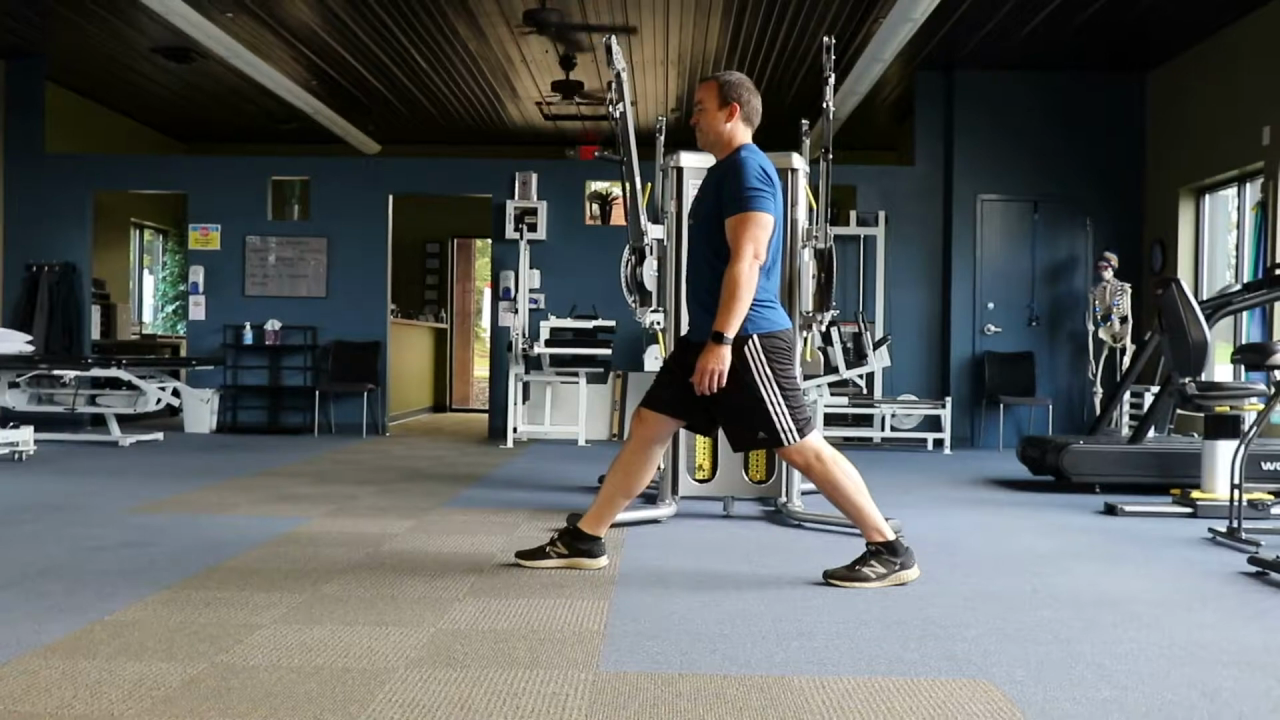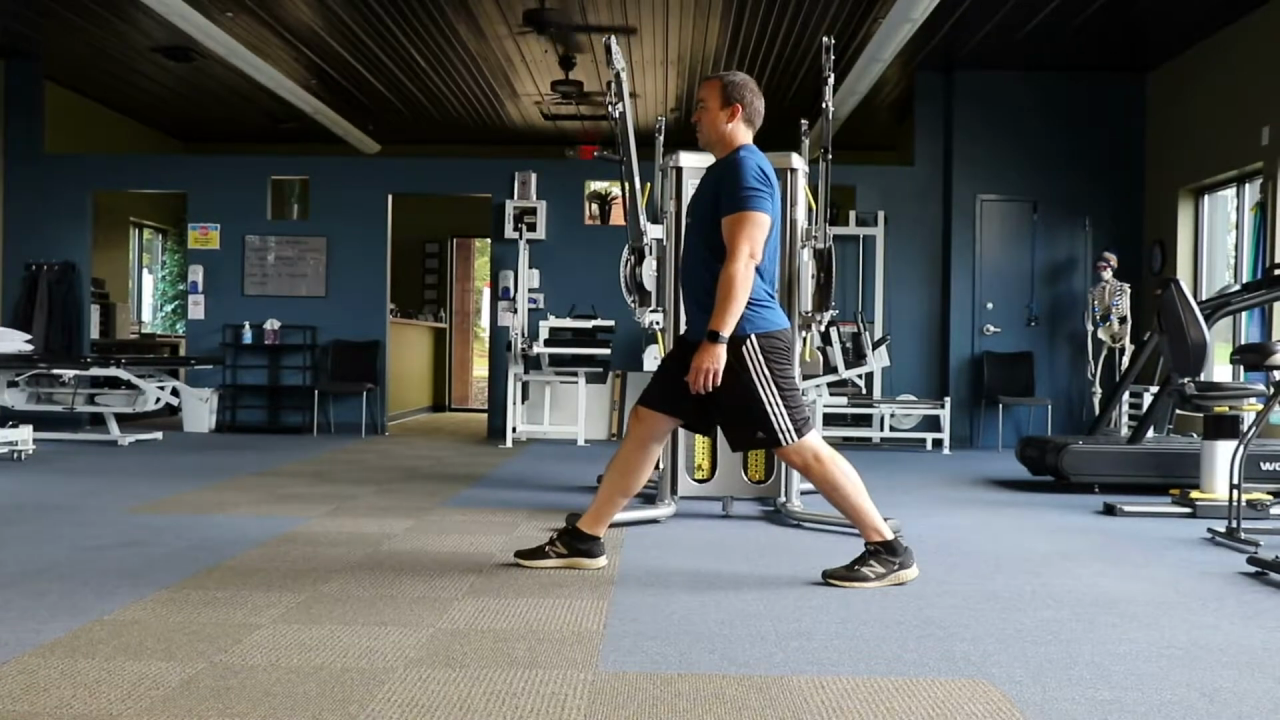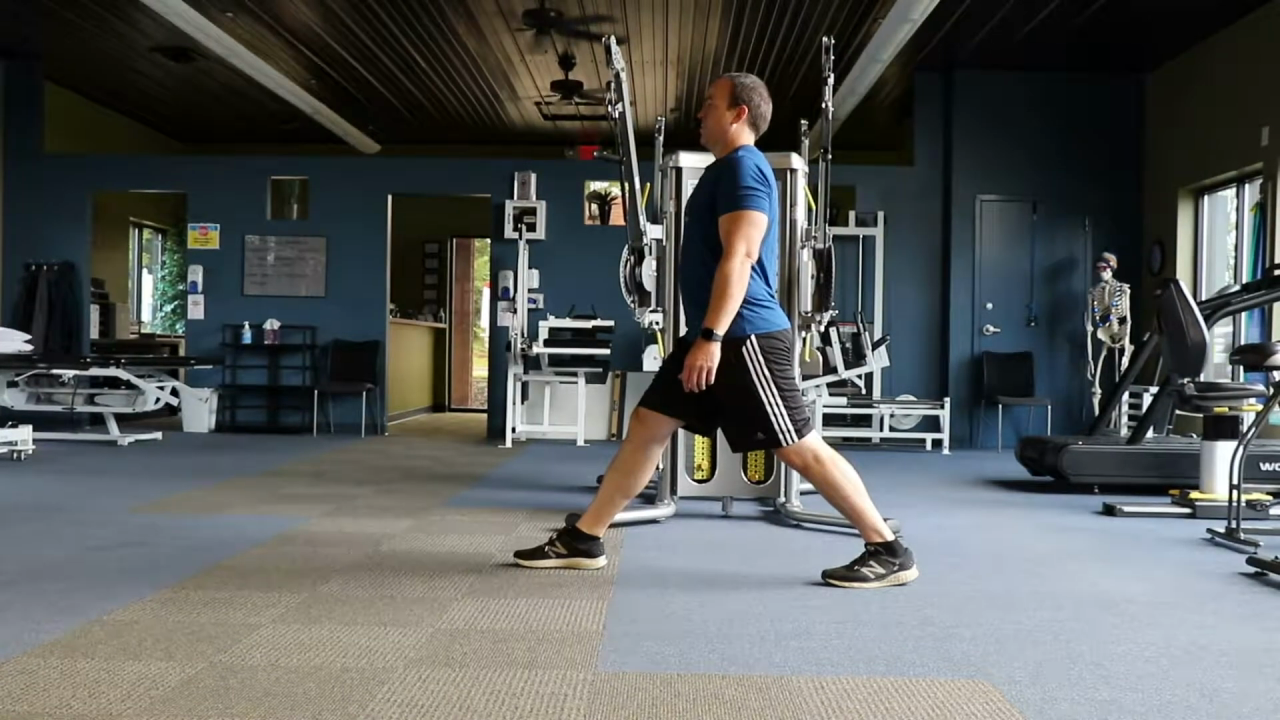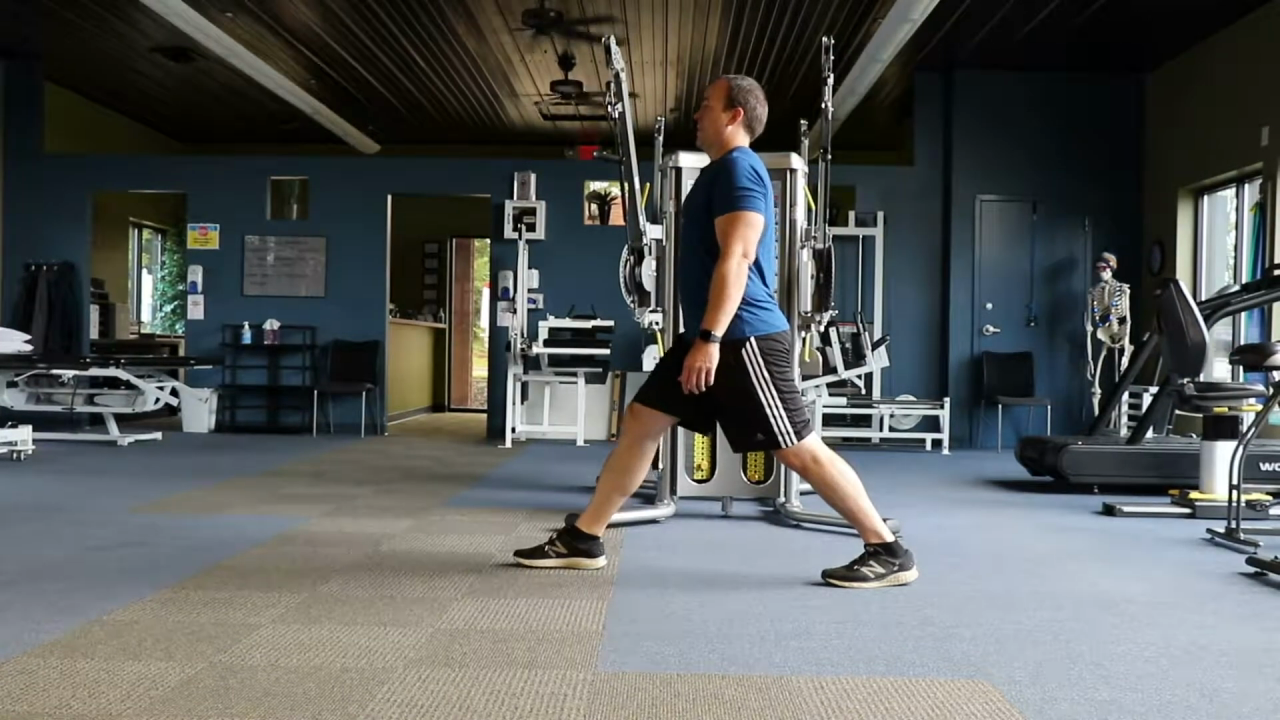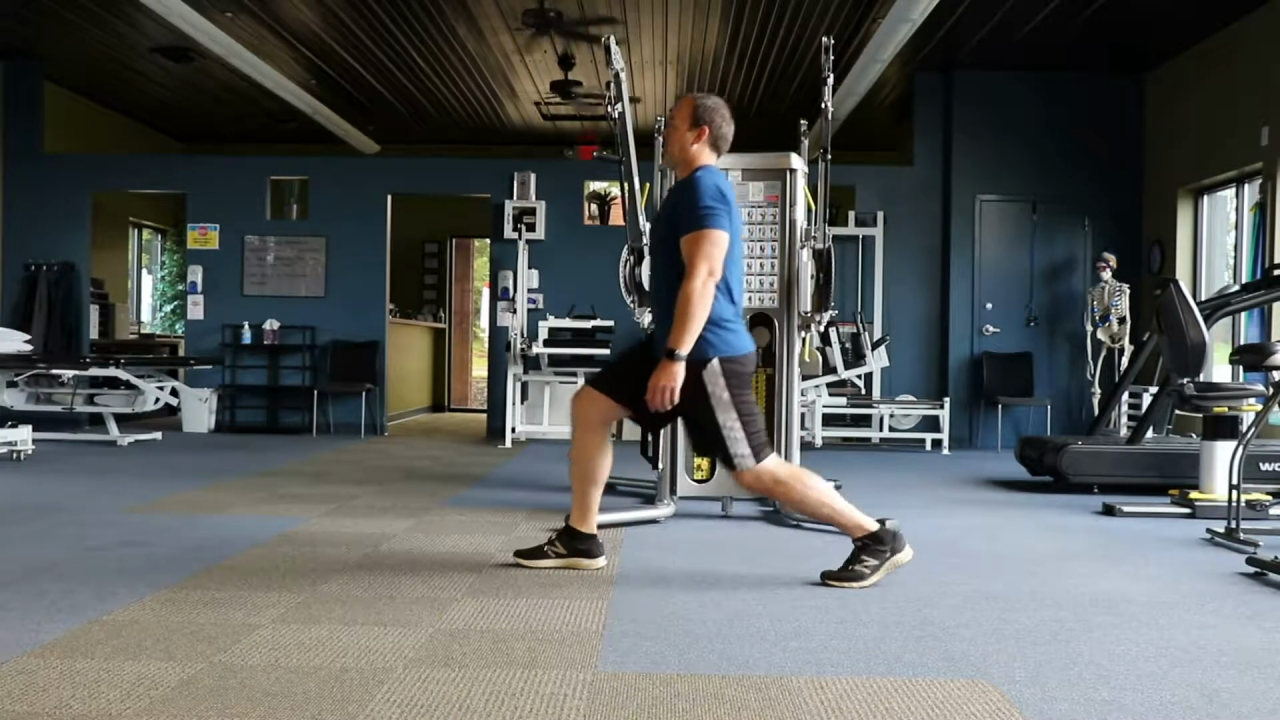
dt=0.4s
person 1, frame 1
left shoulder: (747, 168)
right shoulder: (727, 171)
left elbow: (747, 259)
left wrist: (722, 341)
left hip: (745, 337)
right hip: (710, 334)
left knee: (801, 447)
right knee: (647, 426)
left ankle: (890, 550)
right ankle: (583, 540)
person 1, frame 2
left shoulder: (745, 168)
right shoulder: (726, 170)
left elbow: (743, 258)
left wrist: (717, 339)
left hip: (744, 337)
right hip: (709, 334)
left knee: (798, 446)
right knee: (645, 424)
left ankle: (889, 550)
right ankle: (583, 539)
person 1, frame 3
left shoulder: (743, 167)
right shoulder: (728, 170)
left elbow: (739, 257)
left wrist: (711, 337)
left hip: (744, 336)
right hip: (716, 335)
left knee: (798, 447)
right knee: (646, 426)
left ankle: (889, 550)
right ankle: (582, 539)
person 1, frame 4
left shoulder: (738, 167)
right shoulder: (724, 171)
left elbow: (737, 257)
left wrist: (709, 338)
left hip: (743, 337)
right hip: (714, 335)
left knee: (799, 449)
right knee: (640, 422)
left ankle: (889, 551)
right ankle: (582, 540)
person 1, frame 5
left shoulder: (703, 186)
right shoulder: (693, 188)
left elbow: (702, 276)
left wrist: (675, 357)
left hip: (710, 354)
right hip: (685, 347)
left knee: (757, 471)
right knee: (589, 407)
left ankle: (877, 538)
right ankle: (580, 538)
